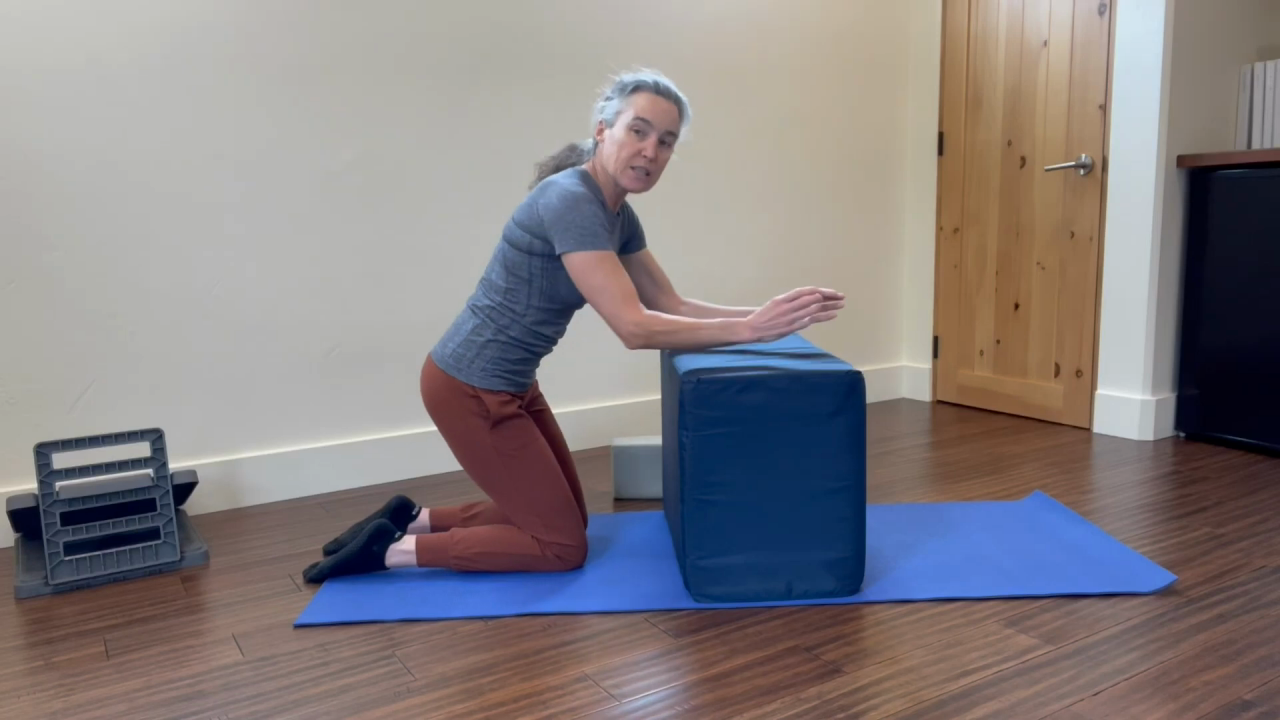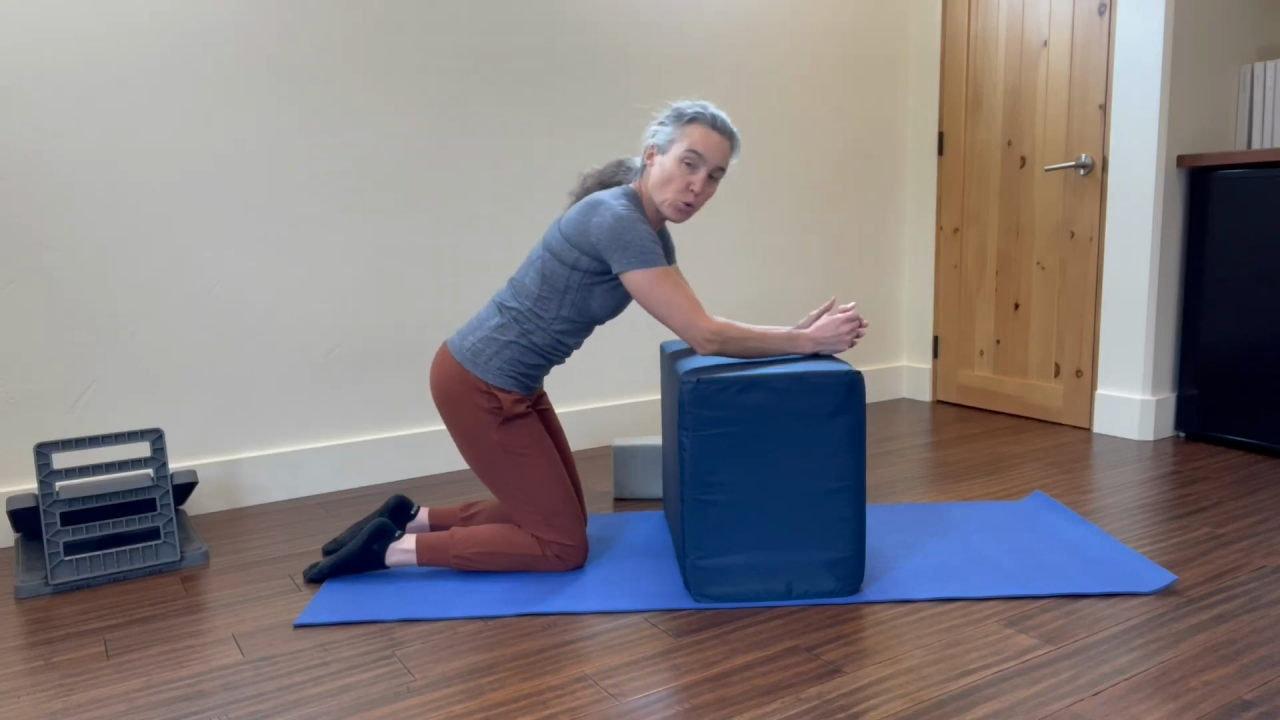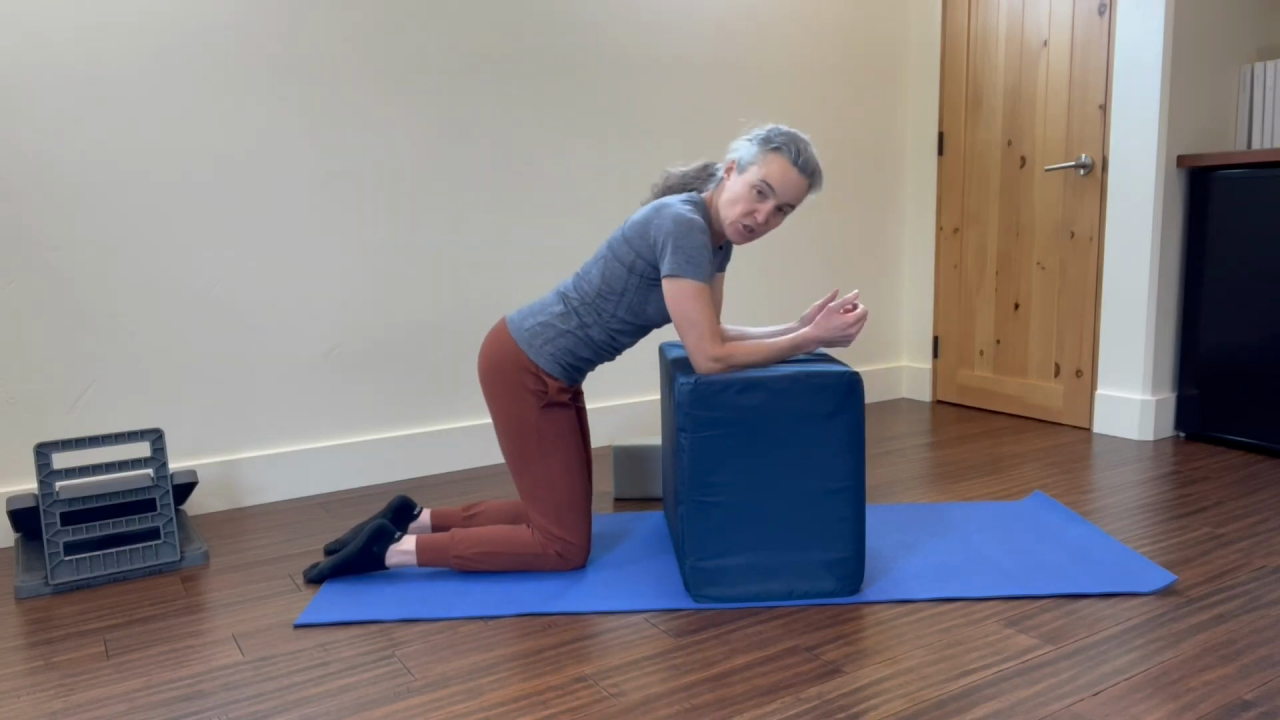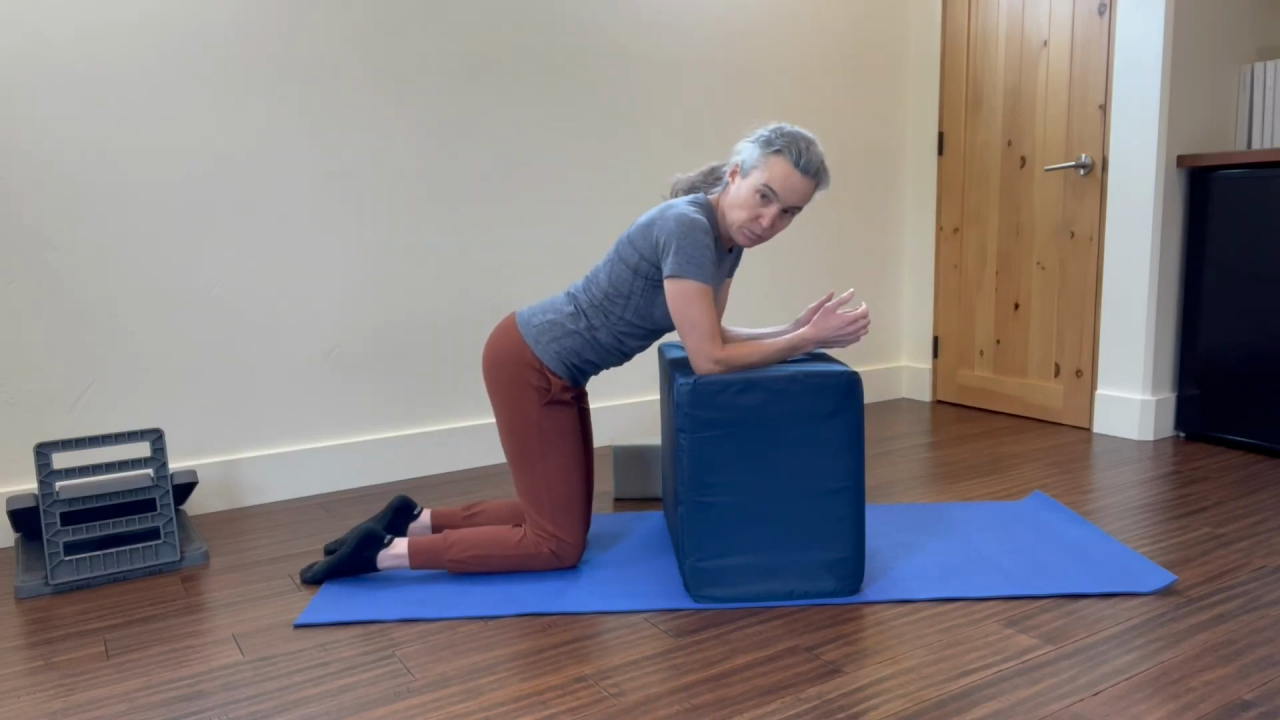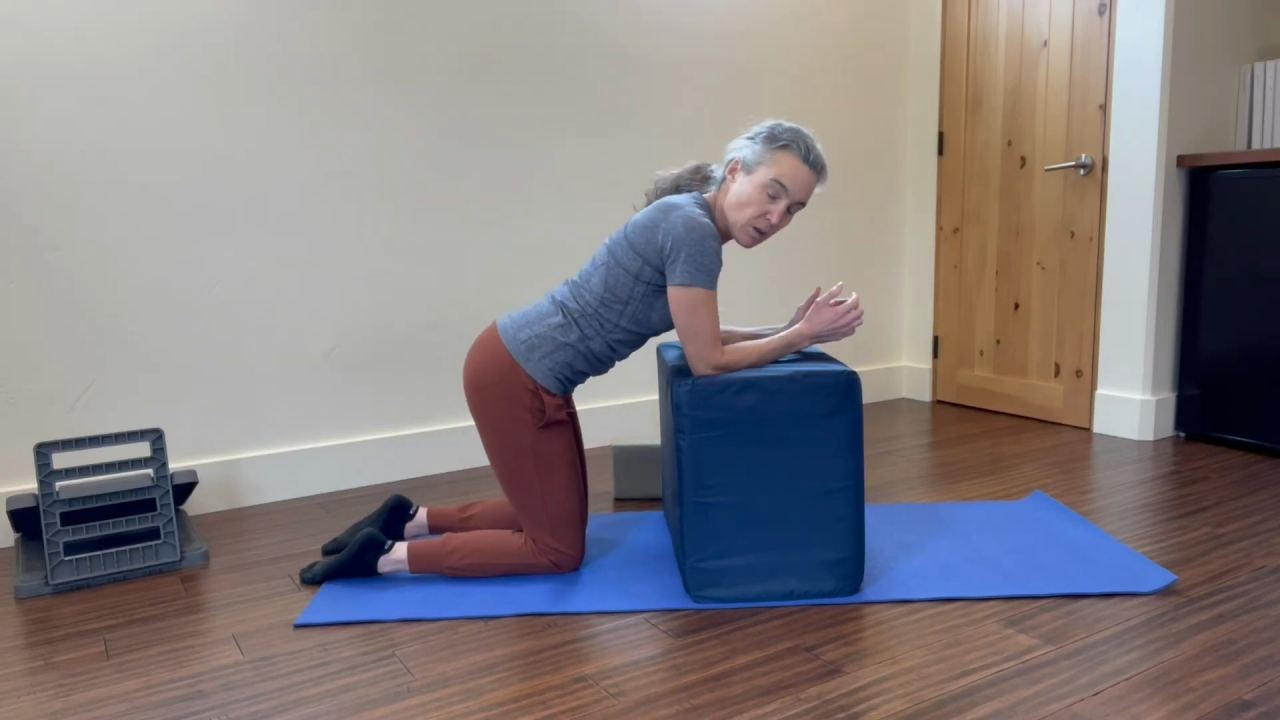
dt=0.5s
person 1, frame 1
left shoulder: (617, 216)
right shoulder: (569, 201)
left elbow: (670, 305)
right elbow: (635, 328)
left wrist: (764, 316)
right wrist: (750, 330)
left hip: (507, 385)
right hip: (469, 390)
left knee: (563, 517)
right knee: (562, 544)
left ankle: (413, 519)
right ankle: (392, 550)
person 1, frame 2
left shoulder: (648, 231)
right shoulder: (616, 220)
left elbow: (700, 323)
right elbow: (703, 338)
left wrist: (800, 330)
right wrist: (807, 343)
left hip: (509, 384)
right hip: (477, 386)
left knee: (556, 515)
right knee: (563, 545)
left ankle: (412, 518)
right ankle: (394, 547)
person 1, frame 3
left shoulder: (717, 233)
right shoulder: (683, 226)
left elbow: (709, 335)
right elbow: (708, 359)
left wrist: (796, 328)
right wrist: (810, 340)
left hip: (547, 368)
right hip: (524, 367)
left knee: (558, 517)
right knee: (563, 545)
left ankle: (413, 518)
right ankle: (390, 549)
person 1, frame 4
left shoulder: (730, 237)
right shoulder: (687, 227)
left elbow: (708, 336)
right elbow: (709, 361)
left wrist: (795, 330)
right wrist: (809, 339)
left hip: (555, 367)
right hip: (528, 364)
left knee: (560, 518)
right knee: (557, 544)
left ankle: (414, 518)
right ankle: (385, 551)
person 1, frame 5
left shoulder: (692, 221)
right shoulder: (691, 230)
left elbow: (701, 336)
right elbow: (708, 362)
left wrist: (790, 329)
right wrist: (803, 335)
left hip: (517, 362)
right hip: (515, 378)
left knee: (552, 515)
right knee: (558, 550)
left ankle: (409, 520)
right ankle: (384, 555)
